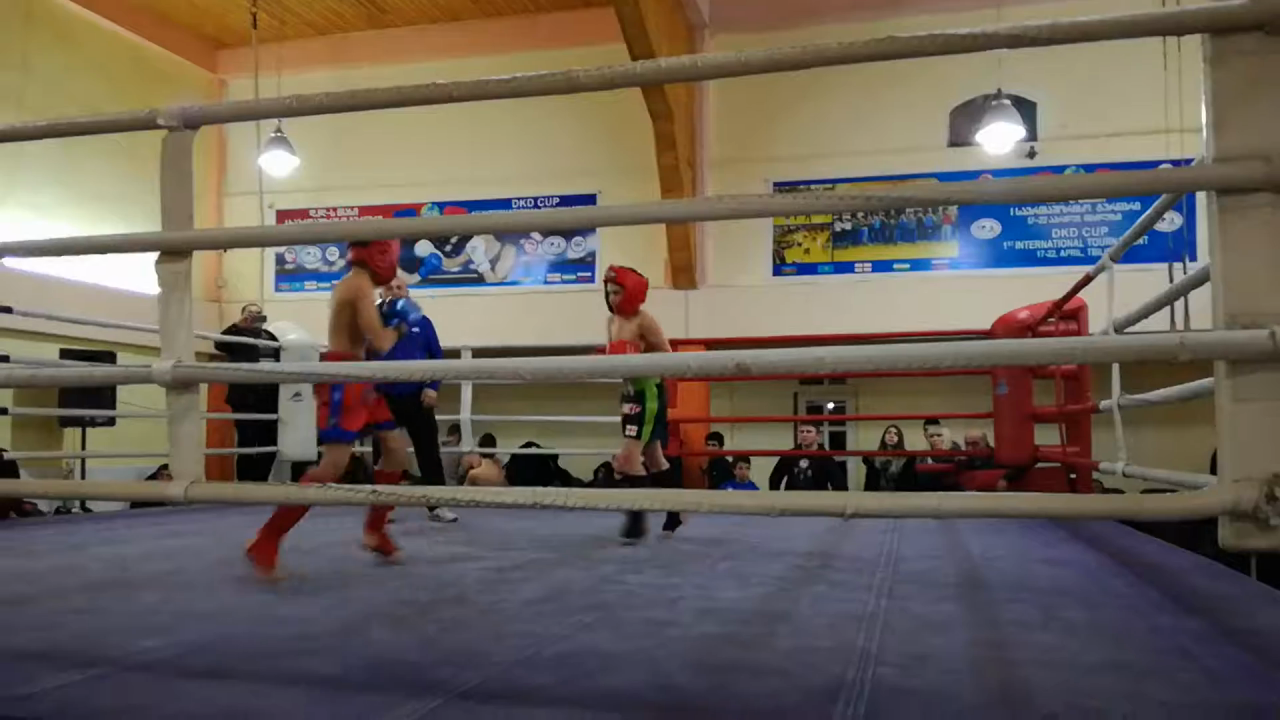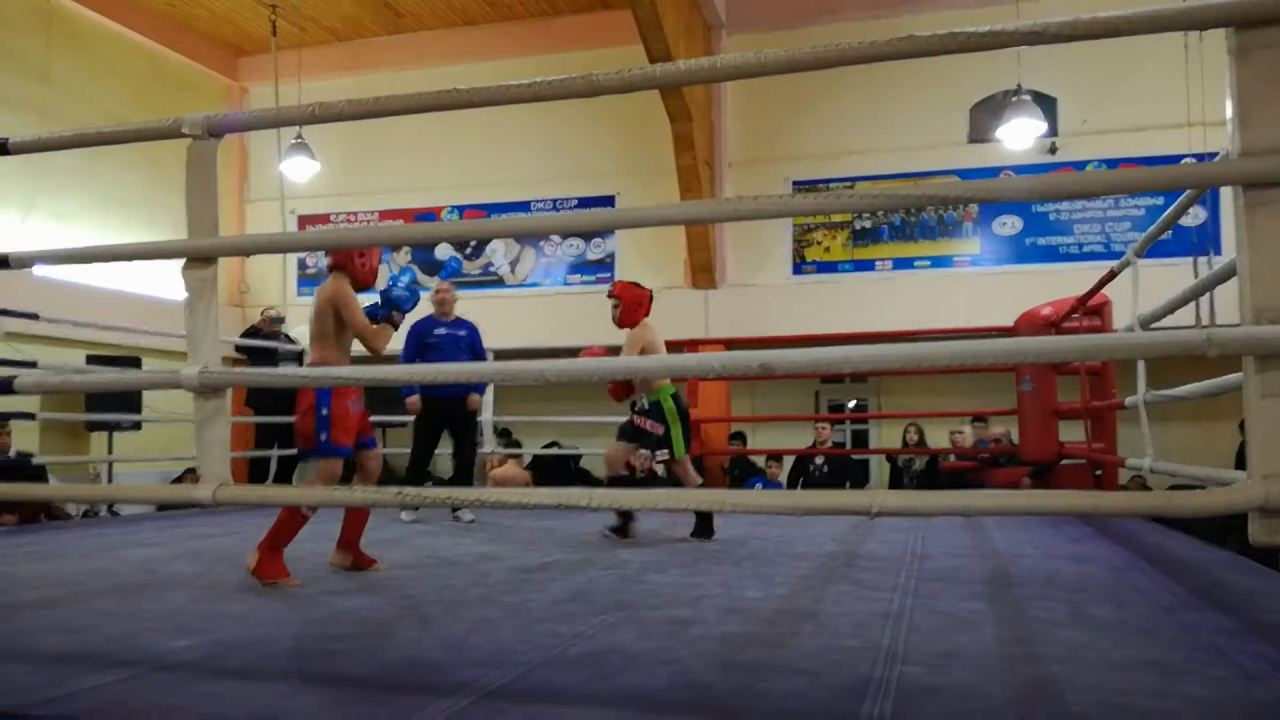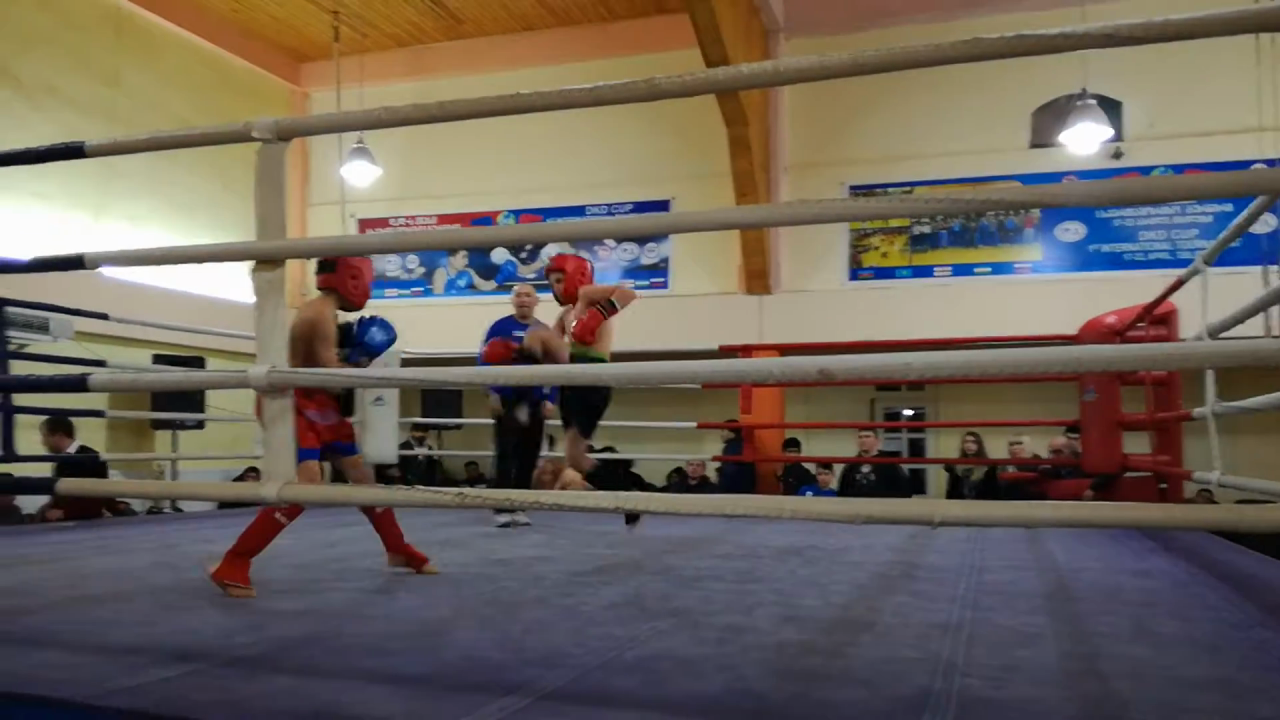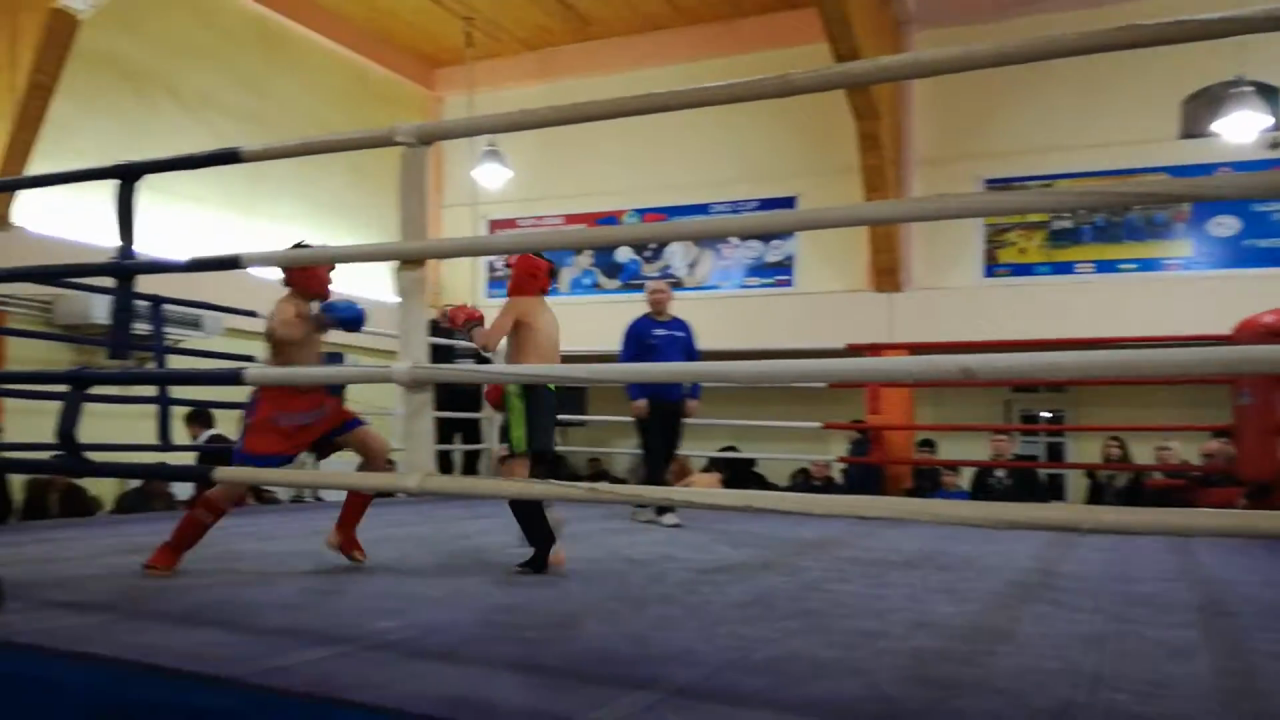
dt=0.5s
person 1, frame 1
left shoulder: (349, 285)
right shoulder: (361, 287)
right elbow: (379, 345)
left wrist: (382, 322)
right wrist: (398, 326)
left hip: (355, 378)
right hip: (344, 377)
left knee: (398, 449)
right knee: (334, 464)
left ankle: (375, 530)
right ankle: (266, 542)
person 1, frame 2
left shoulder: (333, 290)
right shoulder: (341, 290)
right elbow: (376, 345)
left wrist: (379, 315)
right wrist: (393, 317)
left hip: (339, 389)
right hip: (326, 390)
left knee: (372, 464)
right knee: (326, 478)
left ankle: (347, 549)
right ankle: (267, 557)
person 1, frame 3
left shoulder: (324, 311)
right shoulder: (318, 314)
right elbow: (331, 373)
left wrist: (353, 343)
right wrist: (359, 357)
left hip: (314, 401)
right hip: (291, 401)
left knee: (361, 475)
right knee: (308, 484)
left ankle: (399, 550)
right ankle: (232, 565)
person 1, frame 4
left shoulder: (312, 307)
right shoulder: (287, 308)
right elbow: (281, 334)
right wrist: (319, 321)
left hip: (316, 401)
right hip: (279, 403)
left knee: (379, 451)
right knee: (236, 487)
left ankle: (344, 534)
right ankle: (174, 547)
person 2, frame 1
left shoulder: (645, 321)
right shoulder: (612, 321)
left hip: (649, 393)
right hip: (630, 393)
left knee: (627, 455)
right knee: (653, 458)
left ankle: (637, 521)
right ankle: (674, 514)
person 2, frame 2
left shoulder: (638, 334)
right shoulder: (642, 332)
left wrist: (600, 357)
right wrist: (630, 387)
left hip: (664, 406)
right hip: (646, 407)
left knee: (681, 469)
right knee: (613, 458)
left ankle: (705, 523)
right ankle: (625, 520)
person 2, frame 3
left shoulder: (589, 294)
right shoulder: (565, 315)
left elbow: (628, 294)
left wrist: (601, 313)
right wrist: (509, 349)
left knee: (536, 336)
right knee: (576, 459)
person 2, frame 4
left shoulder: (517, 305)
right shoulder: (548, 315)
left elbow: (488, 342)
left wrist: (469, 323)
left hip: (524, 395)
right hip: (545, 397)
left knee: (514, 474)
right knee: (517, 473)
left ankle: (546, 549)
person 3, frame 1
left shoulder: (422, 323)
left elbow: (436, 357)
left wrist: (433, 387)
left hip: (419, 397)
right hip: (385, 399)
left knee: (429, 448)
left ankle: (437, 506)
person 3, frame 2
left shoulder: (469, 328)
right shoulder: (420, 327)
left elbow: (481, 362)
right elbow: (406, 363)
left wrist: (478, 391)
right wrist: (410, 393)
left hip: (463, 401)
right hip: (430, 401)
left knee: (465, 454)
right knee: (421, 454)
left ankle: (459, 505)
right ankle: (409, 505)
person 3, frame 3
left shoulder: (545, 332)
right shoulder: (500, 328)
right elbow: (486, 362)
left wrist: (550, 399)
right wrist: (493, 392)
left hip: (534, 403)
right hip: (506, 401)
left knee: (527, 457)
right knee: (507, 453)
left ankle: (516, 507)
right ankle: (502, 507)
person 3, frame 4
left shoulder: (682, 327)
right shoulder: (639, 327)
left elbow: (693, 363)
right elbow: (627, 364)
left wrist: (693, 395)
right wrist: (635, 396)
left hip: (675, 401)
right hip: (648, 401)
left knee: (664, 456)
right knee: (655, 455)
left ankle: (643, 503)
right ankle: (663, 508)
